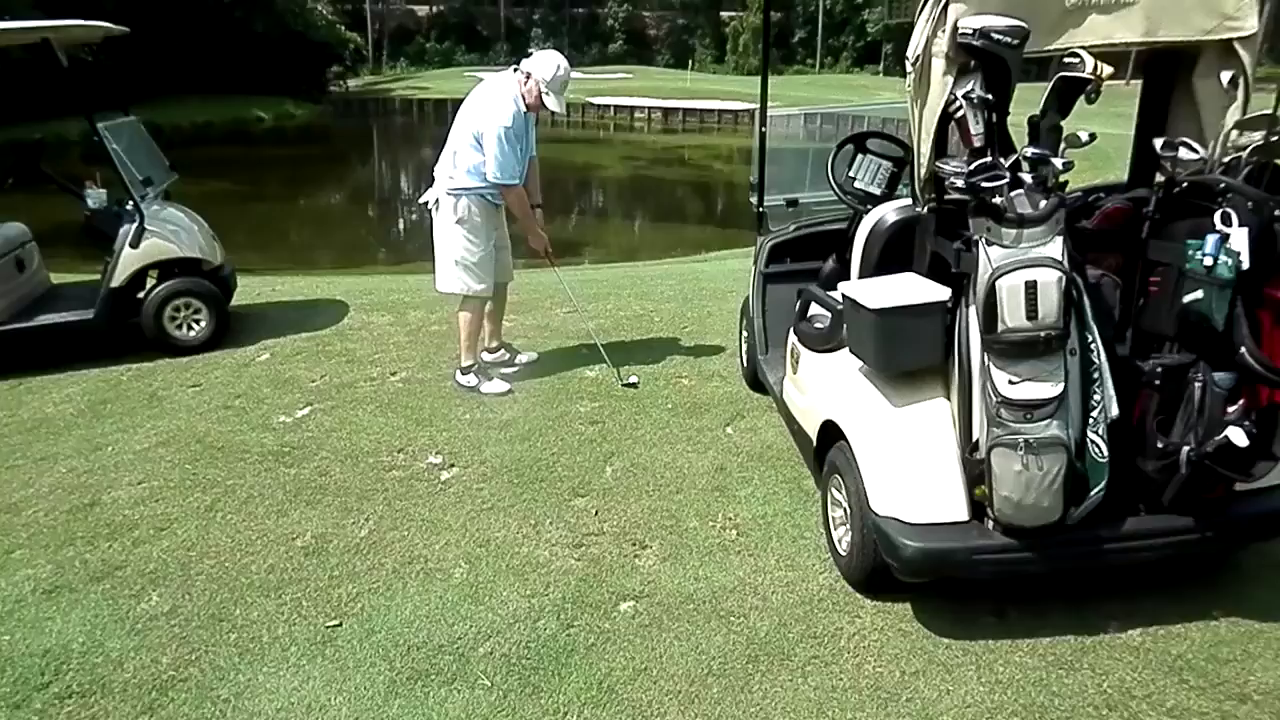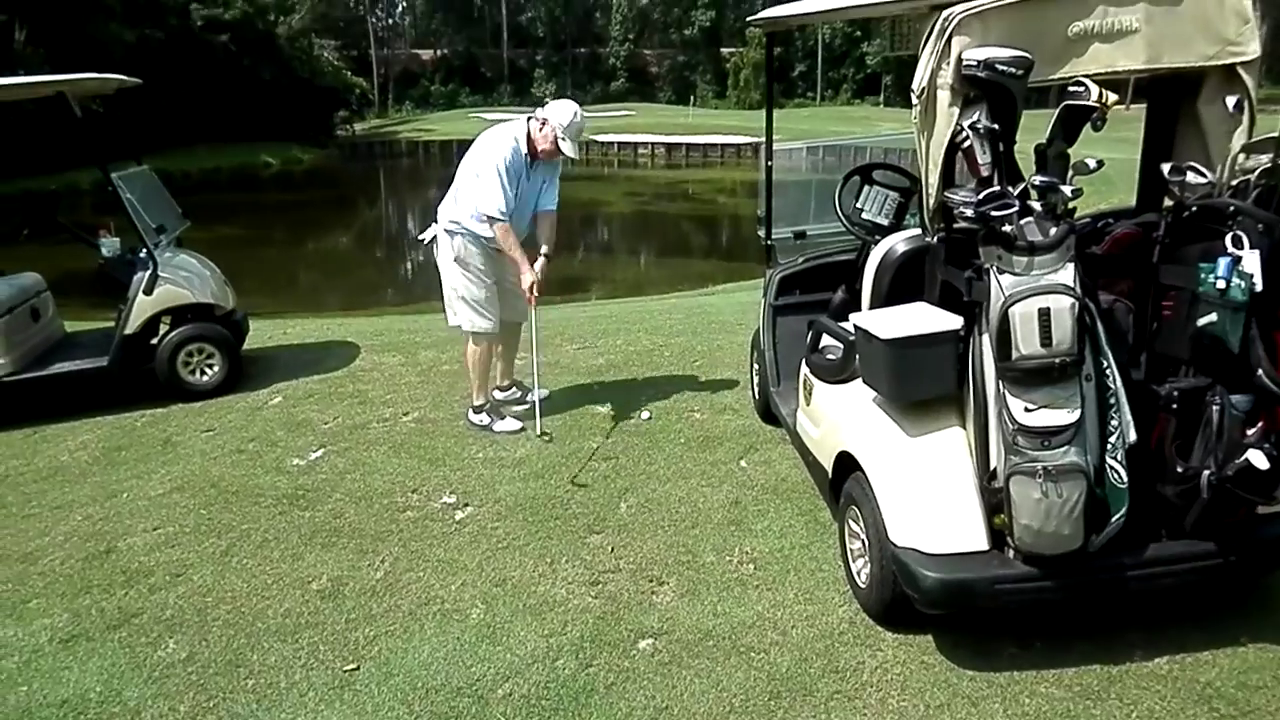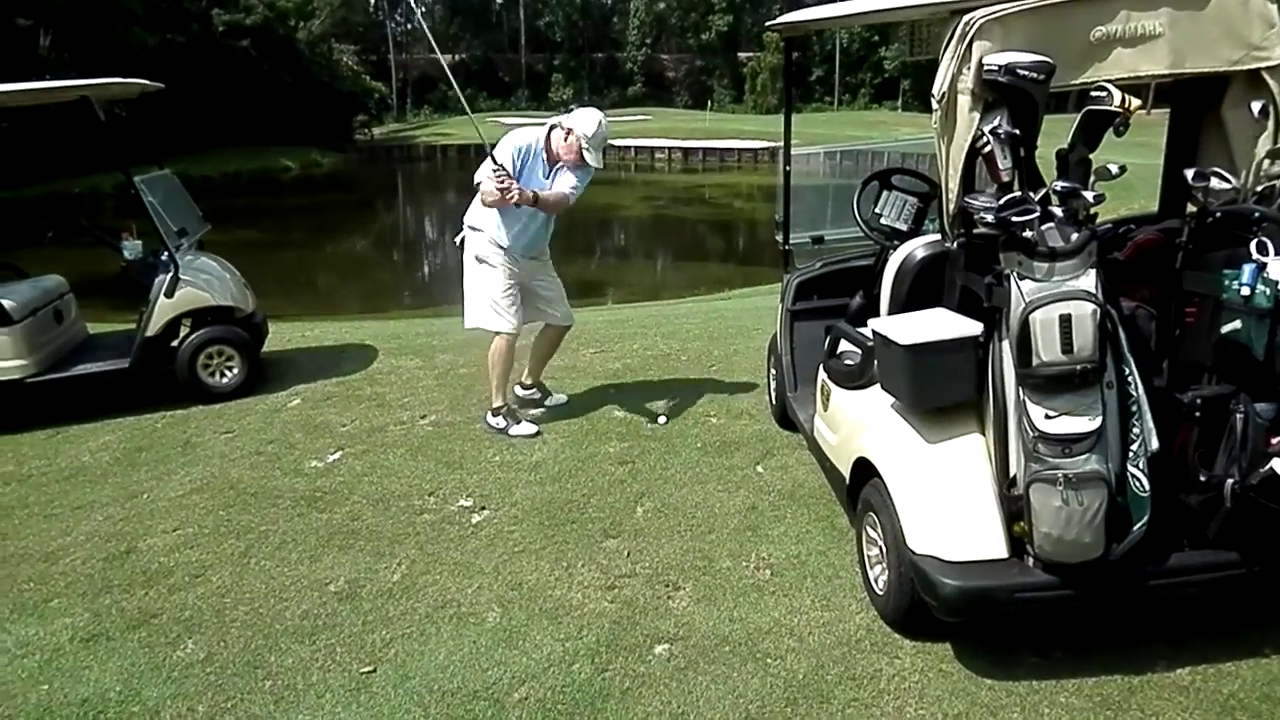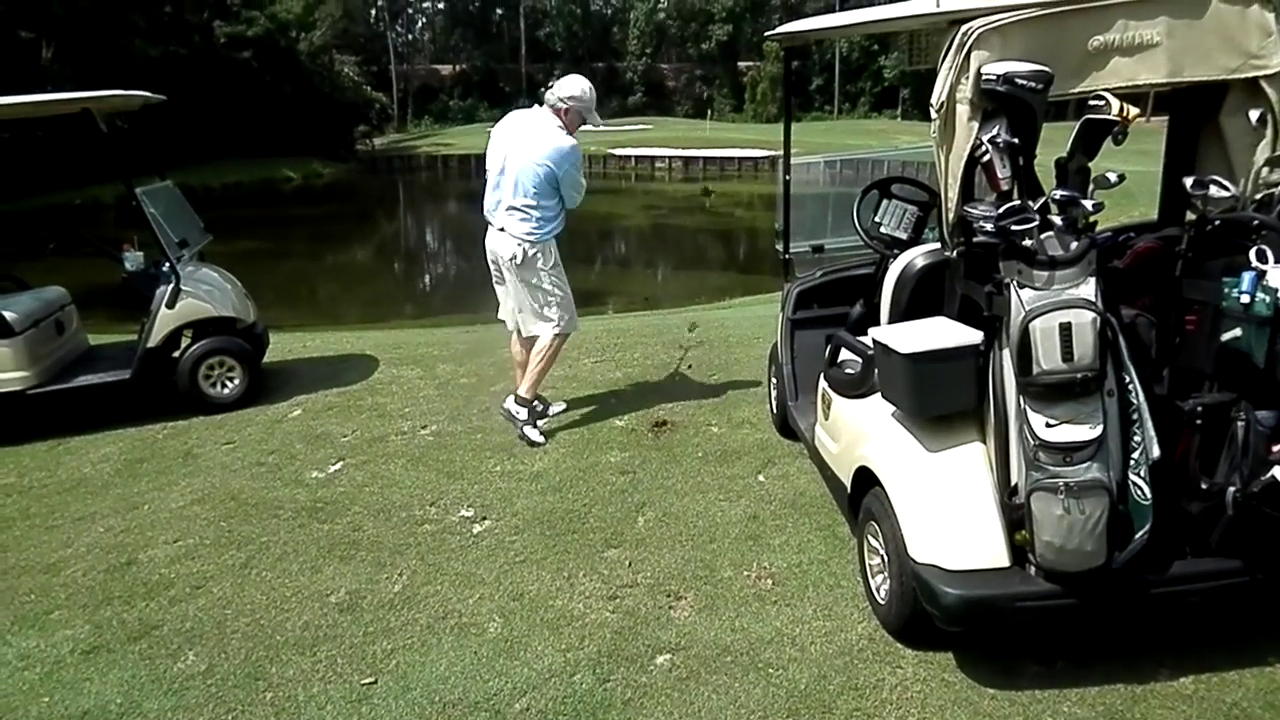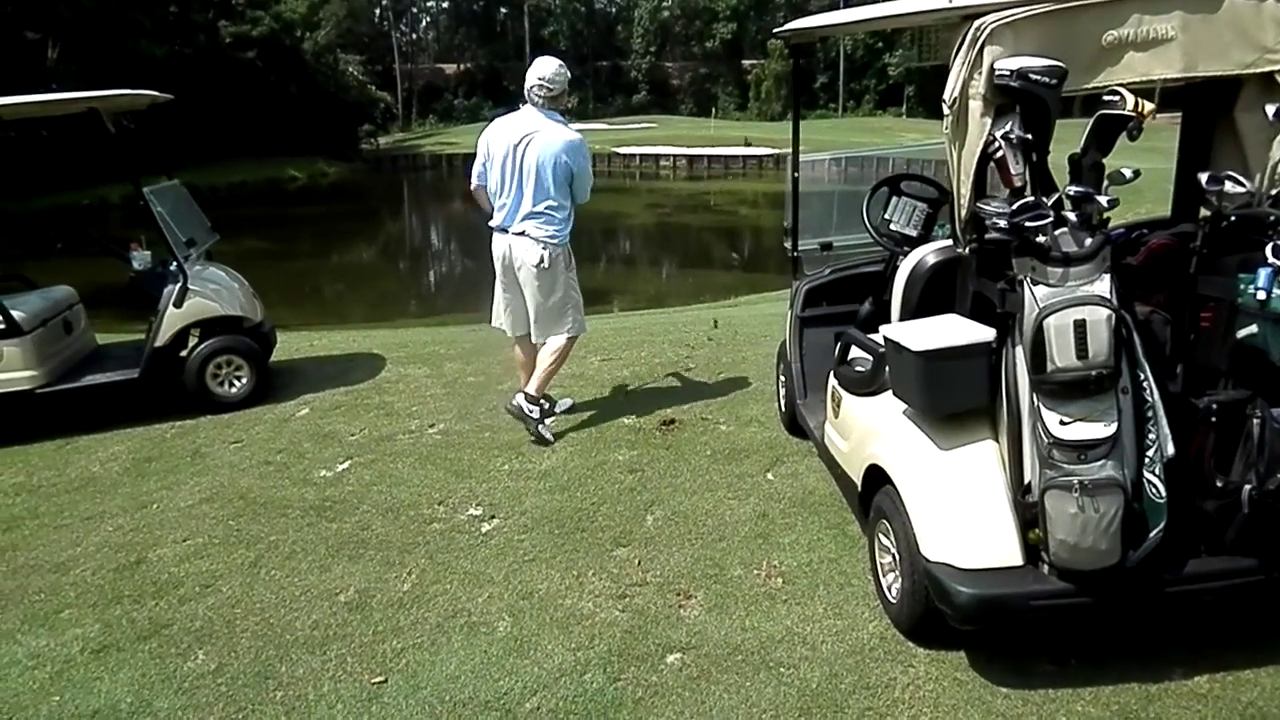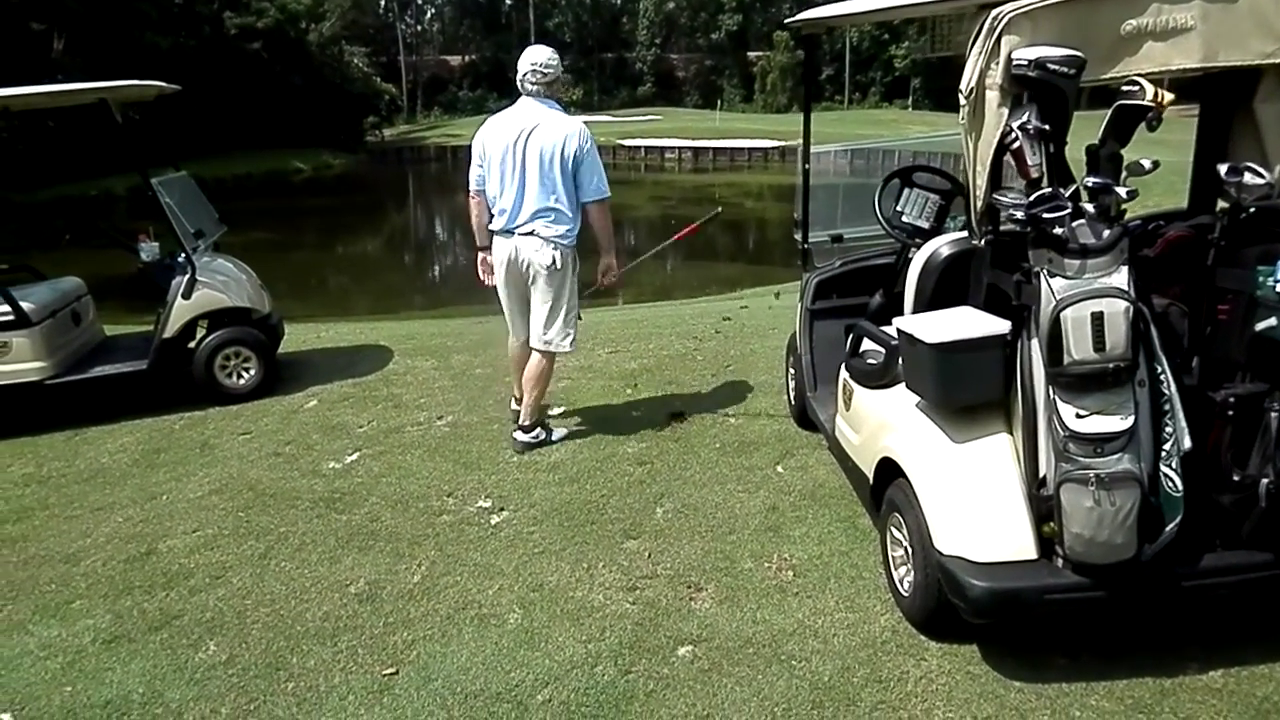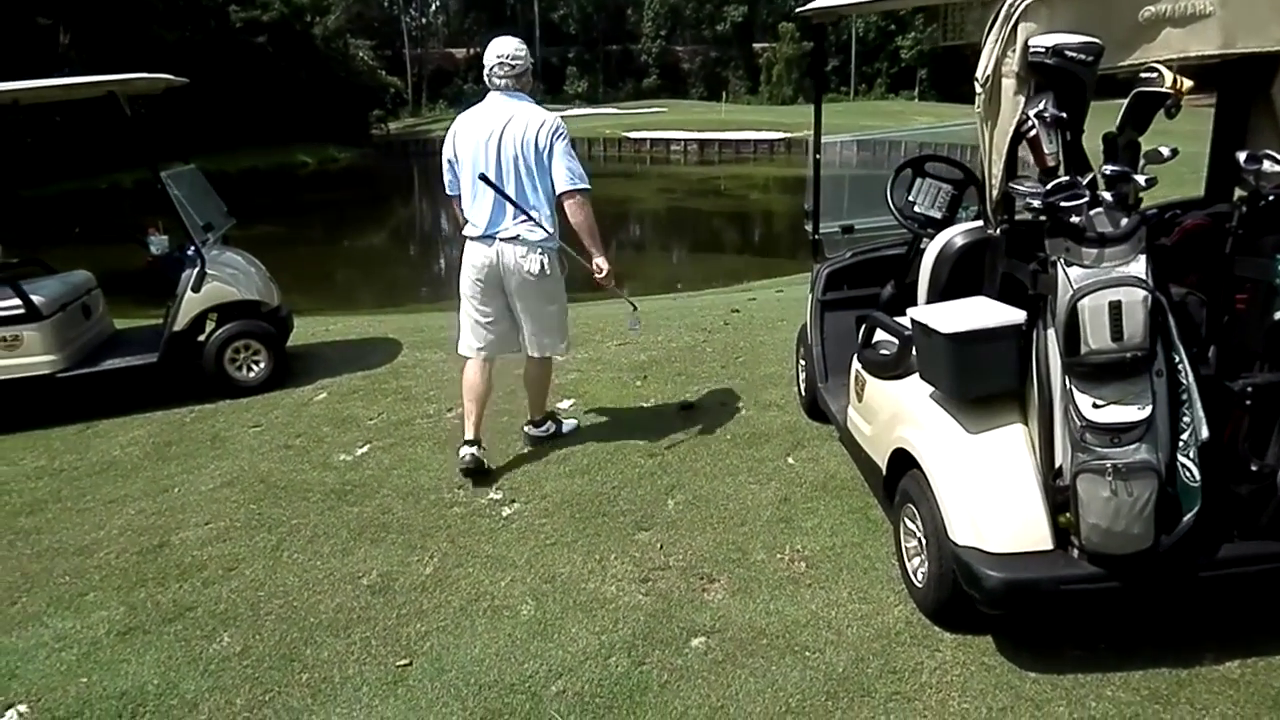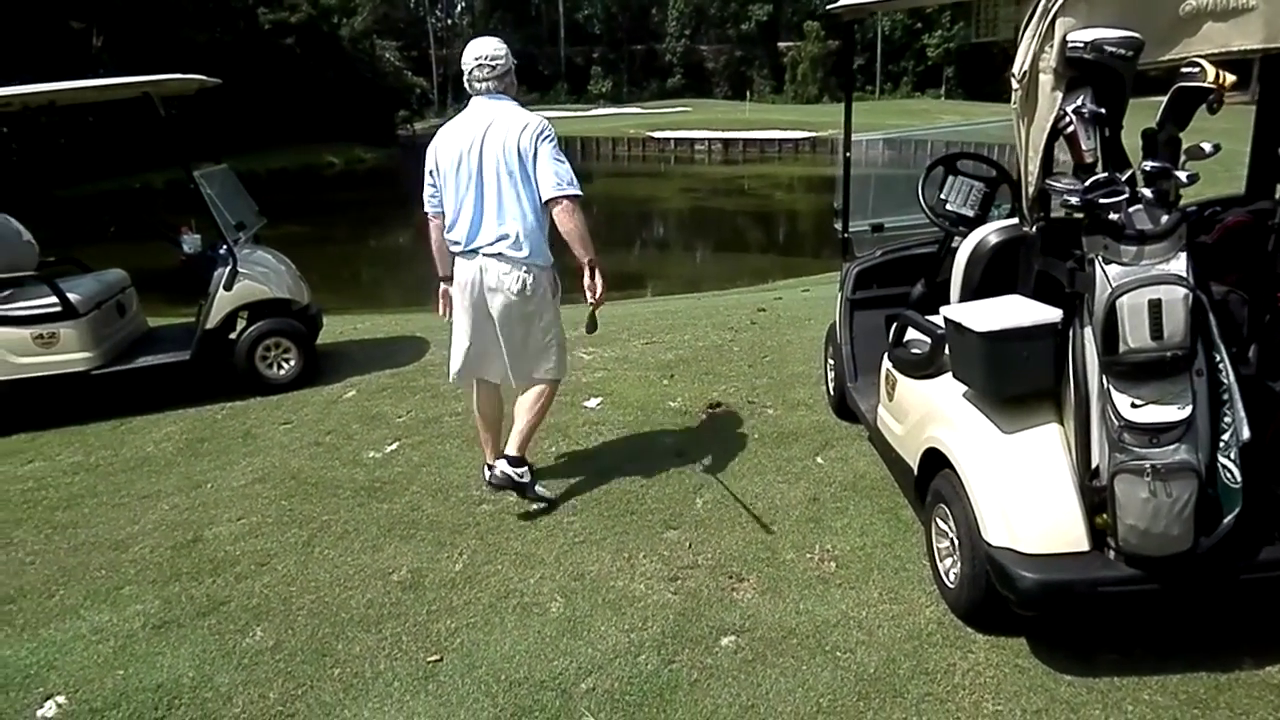
dt=0.5s
person 1, frame 1
left shoulder: (519, 98)
right shoulder: (500, 113)
left elbow: (529, 157)
right elbow: (508, 184)
left wrist: (536, 208)
right wrist: (532, 231)
left hip: (486, 200)
right hip: (464, 201)
left knee: (498, 278)
right knee: (475, 286)
left ankle: (494, 349)
right ankle: (467, 369)
person 1, frame 2
left shoulder: (547, 157)
right shoulder: (502, 148)
left elbow: (546, 210)
right elbow: (497, 219)
left wrist: (543, 257)
right wrist: (524, 269)
left hip: (495, 243)
right hip: (464, 240)
left knee: (512, 317)
right knee: (483, 325)
left ankle: (505, 387)
right ankle: (479, 408)
person 1, frame 3
left shoulder: (580, 164)
right shoulder: (521, 143)
left elbow: (558, 202)
right elbow: (484, 194)
left wrist: (528, 196)
right wrist: (500, 191)
left hip: (530, 249)
right hip: (492, 245)
left knee: (559, 321)
right knee: (507, 326)
left ankle: (528, 386)
right ankle: (498, 411)
person 1, frame 4
left shoulder: (510, 121)
right shoulder: (564, 147)
left elbow: (493, 173)
right elbow: (573, 200)
left hip: (497, 236)
right hip: (530, 245)
left knee: (523, 325)
right knee: (556, 325)
left ankle: (526, 397)
right ankle: (521, 400)
person 1, frame 5
left shoulder: (495, 130)
right shoulder: (571, 142)
left elbow: (477, 187)
right elbow: (581, 197)
left hip: (504, 240)
right hip: (544, 247)
left knee: (522, 330)
right knee: (563, 330)
left ankle: (535, 397)
right ankle: (529, 397)
person 1, frame 6
left shoulder: (491, 128)
right shoulder: (573, 131)
left elbow: (477, 196)
right elbow: (596, 203)
left wrist: (483, 248)
right wrist: (608, 255)
left hip: (505, 245)
right hip: (551, 247)
left knee: (520, 333)
right knee: (545, 341)
left ankle: (520, 400)
right ankle: (528, 427)
person 1, frame 7
left shoulder: (461, 126)
right shoulder: (545, 124)
left elbow: (455, 200)
right elbow: (573, 197)
right wrist: (597, 253)
left hip: (478, 253)
right hip: (531, 251)
left knee: (479, 352)
right knee: (541, 347)
left ankle: (471, 444)
right ankle: (540, 423)
person 1, frame 8
left shoulder: (444, 137)
right shoulder: (530, 126)
left elbow: (435, 219)
right elbow: (562, 204)
left wrist: (446, 278)
right wrist: (589, 264)
left hip: (468, 270)
right hip: (520, 269)
left knee: (484, 374)
right knee: (543, 372)
left ankle: (493, 463)
right ankle: (514, 459)
